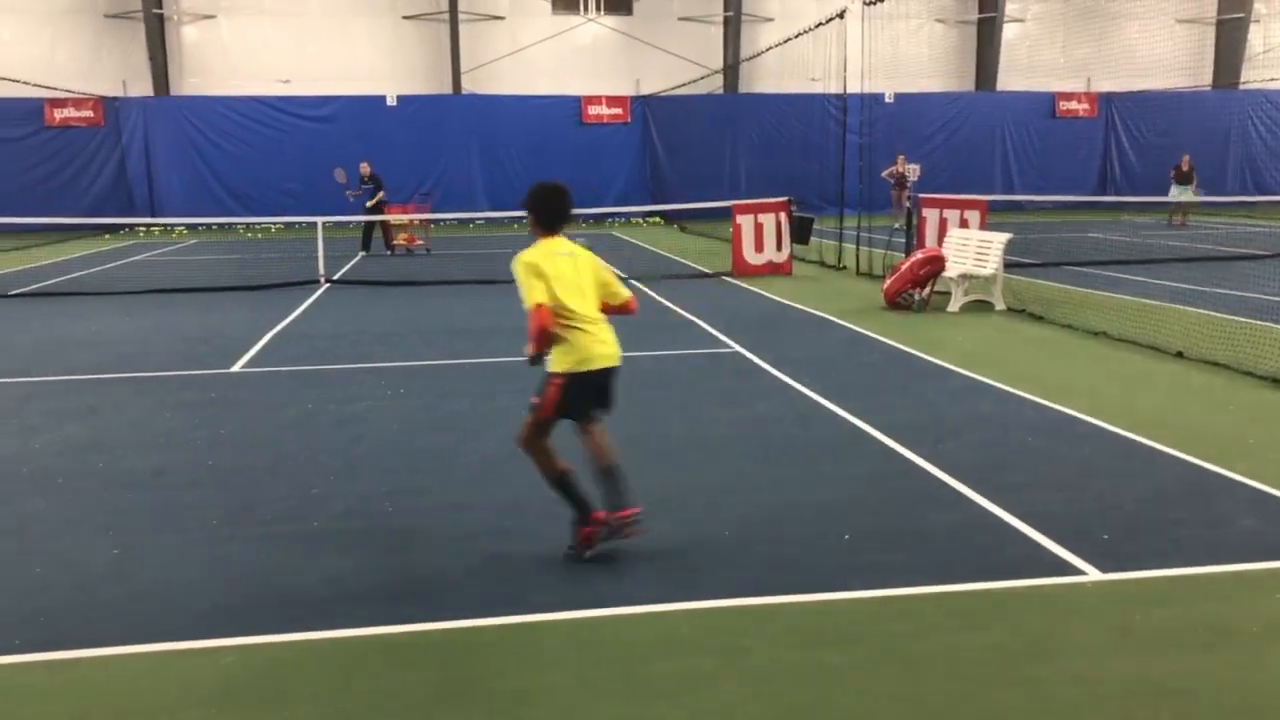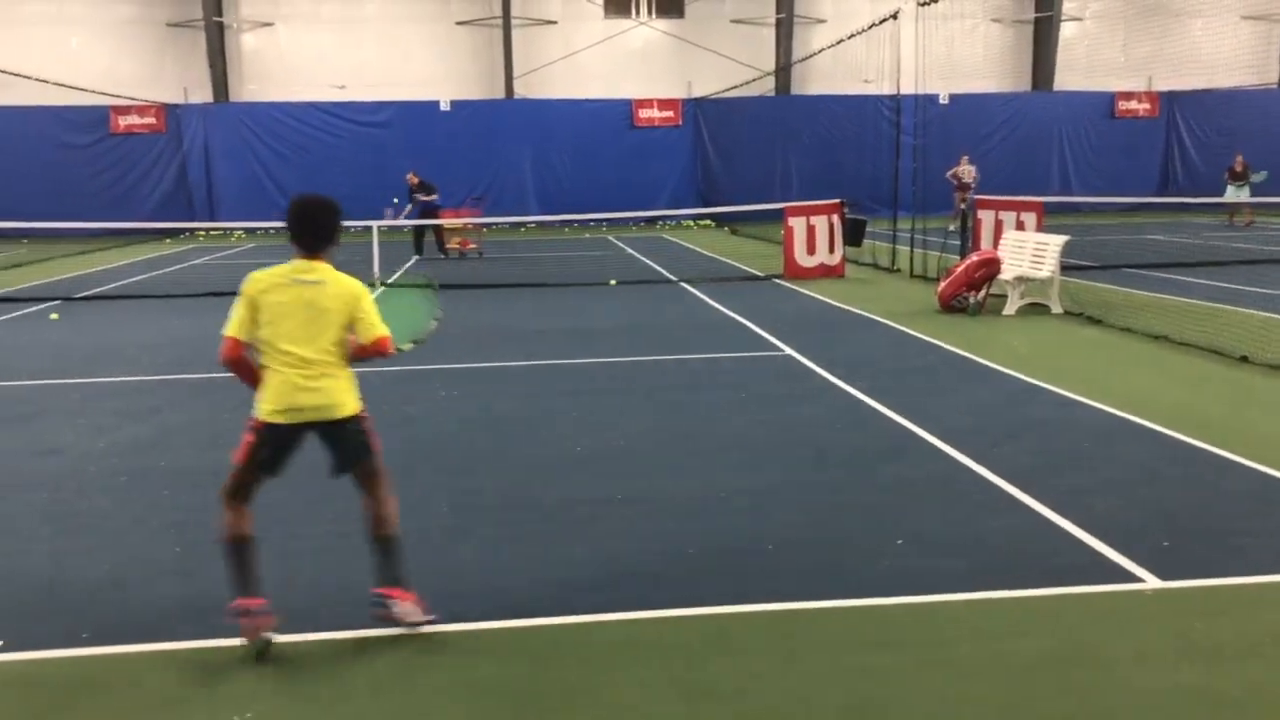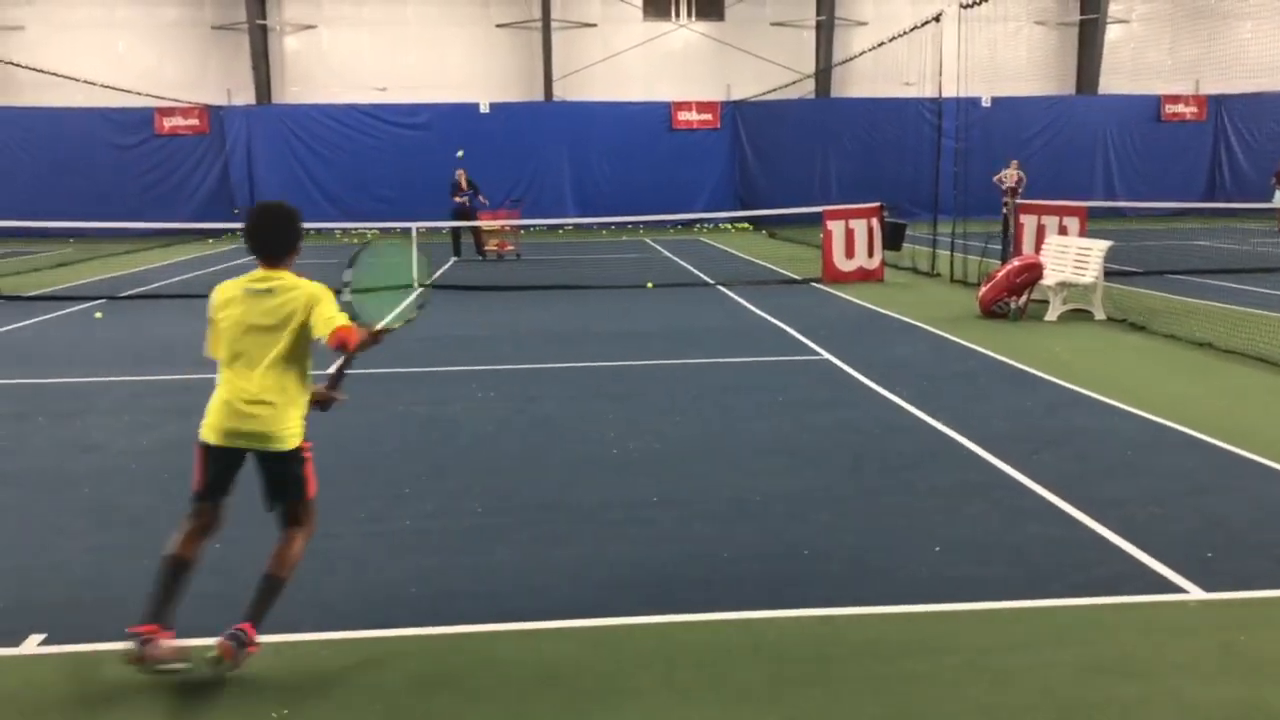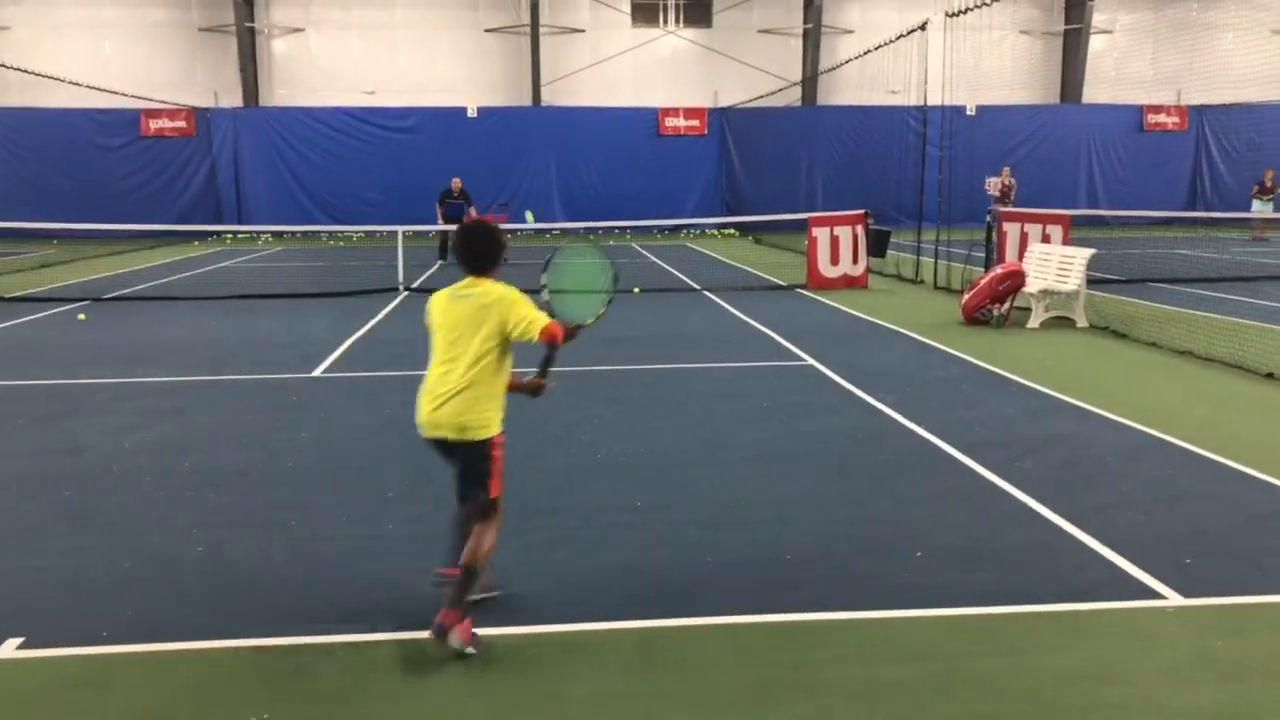
dt=0.5s
person 1, frame 1
left shoulder: (528, 260)
right shoulder: (586, 256)
left elbow: (542, 321)
right elbow: (628, 305)
left wrist: (535, 350)
left hip: (575, 360)
right hip: (607, 351)
left knee: (531, 438)
right knee: (589, 424)
left ankle: (589, 519)
right ankle: (619, 508)
person 1, frame 2
left shoulder: (257, 283)
right shoulder: (351, 288)
left elbow: (230, 355)
right elbow: (381, 347)
left hip: (280, 409)
right hip: (338, 403)
left knee: (234, 499)
right knee: (376, 491)
left ankle: (250, 603)
right ankle: (395, 593)
person 1, frame 3
left shoulder: (223, 295)
right shoulder: (311, 294)
right elbow: (343, 339)
right wrist: (367, 334)
left hip: (223, 423)
right hip: (279, 427)
left knee: (199, 523)
right knee: (298, 525)
left ankle: (152, 629)
right ankle: (243, 631)
person 1, frame 4
left shoulder: (437, 301)
right shoulder: (507, 299)
right elbow: (551, 333)
left wrist: (517, 384)
right wrist: (566, 331)
left hip: (431, 418)
right hip: (473, 422)
left knee: (475, 491)
right knee: (486, 517)
left ankle: (456, 569)
right ankle: (454, 617)
